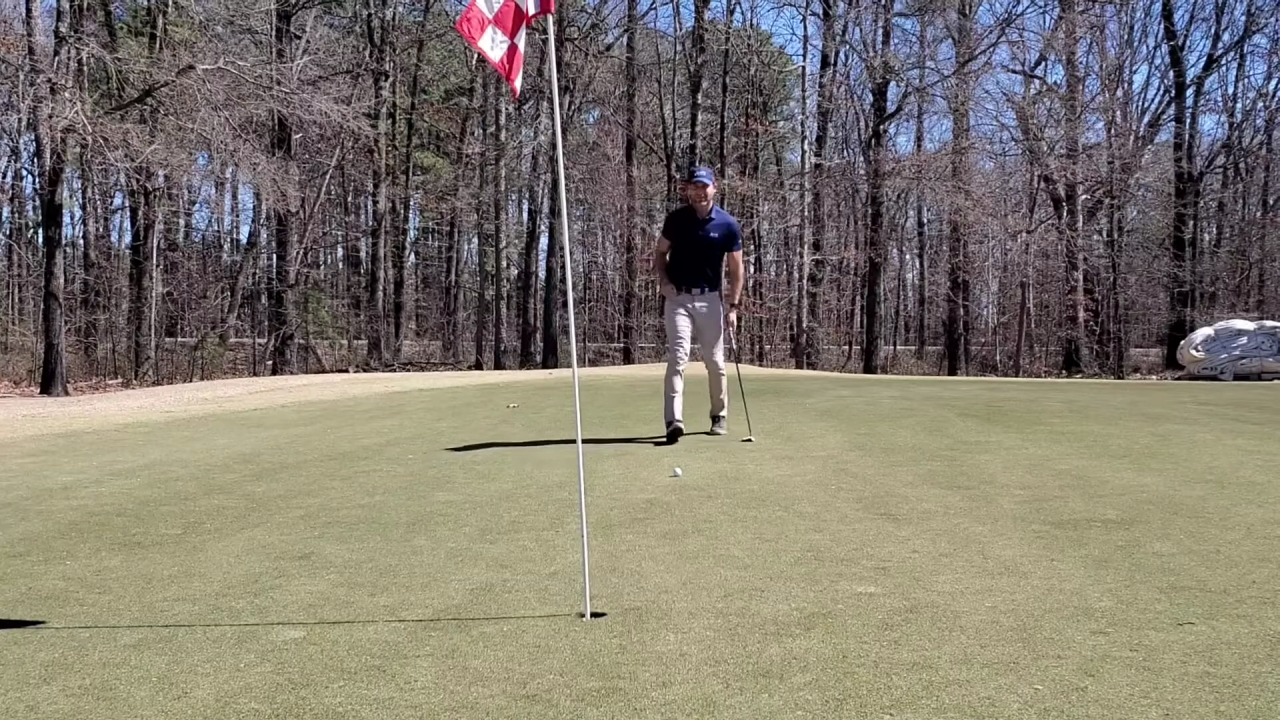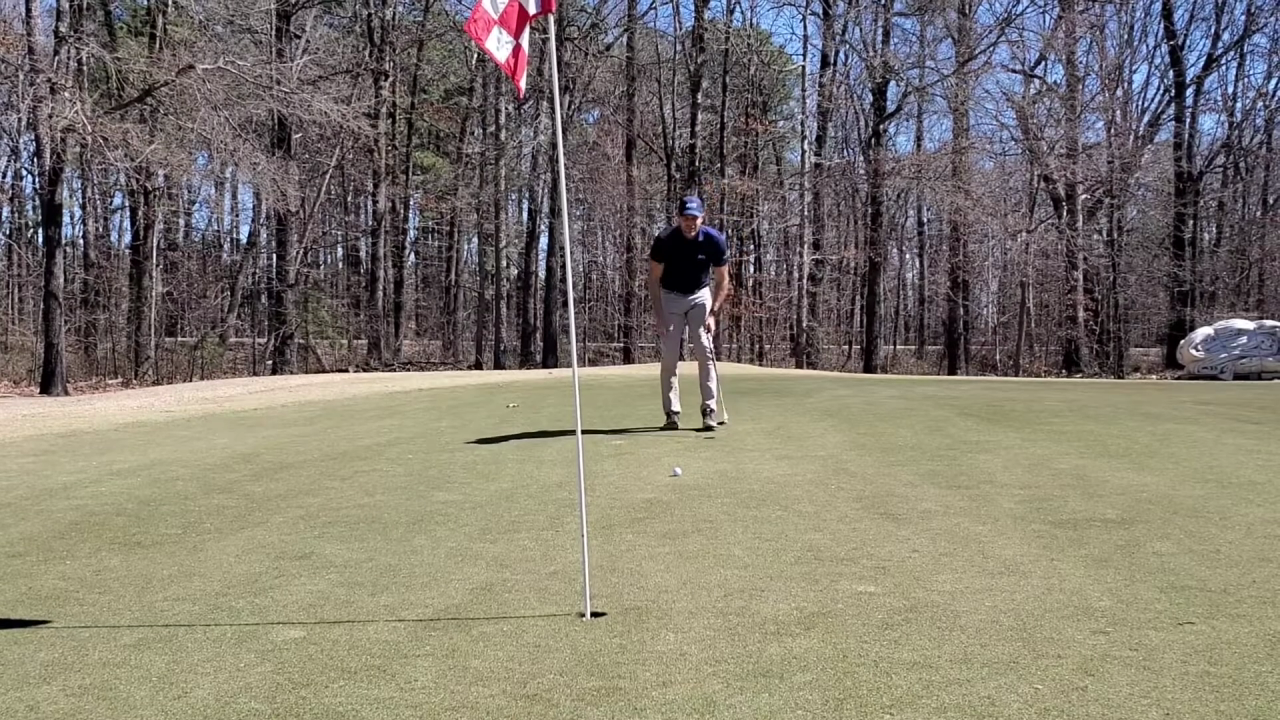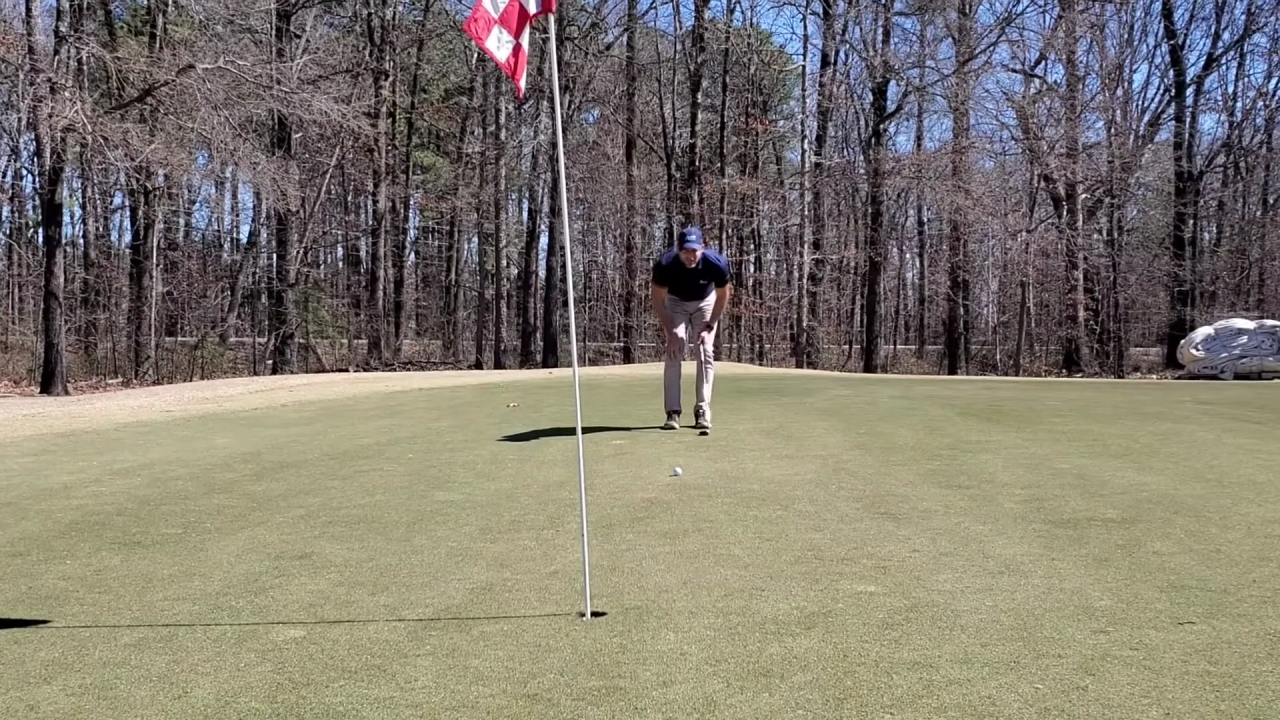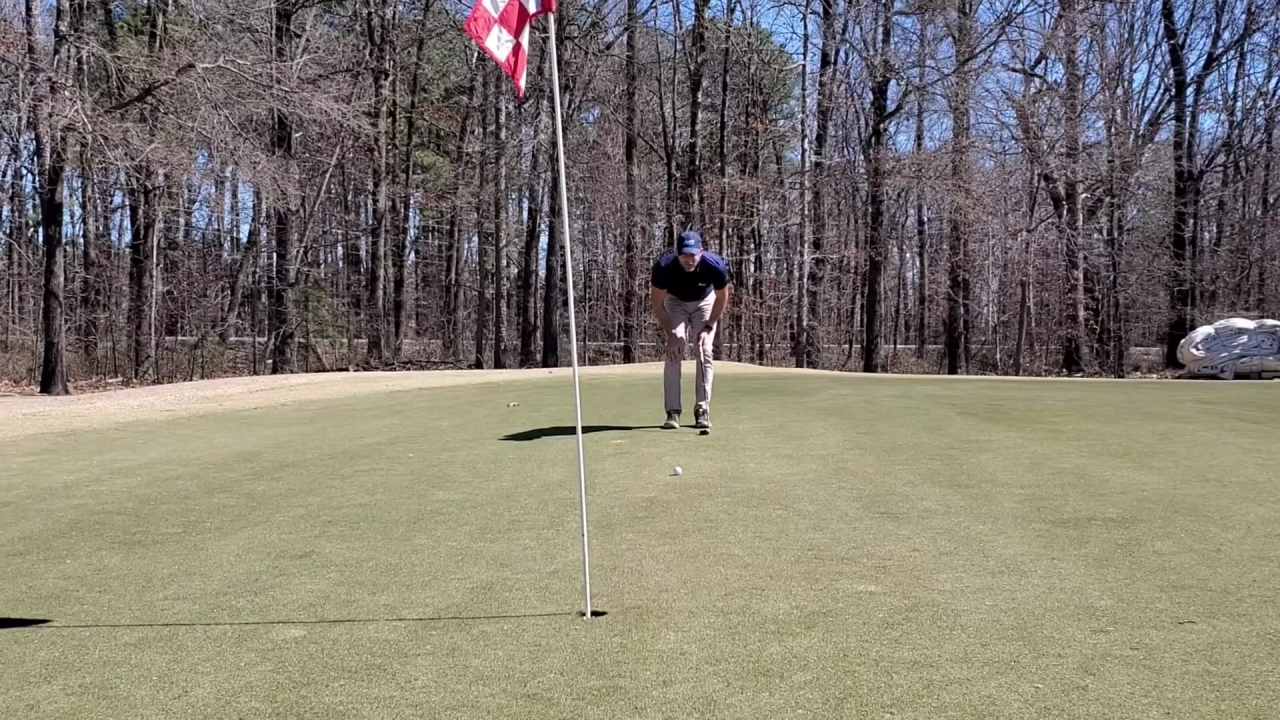
dt=0.7s
person 1, frame 1
left shoulder: (728, 224)
right shoulder: (675, 219)
left elbow: (736, 268)
right elbow: (660, 253)
left wrist: (733, 306)
right wrist: (664, 280)
left hip: (710, 299)
right hip: (678, 299)
left knee: (715, 362)
right knee: (678, 358)
left ankle: (719, 415)
right ankle: (674, 421)
person 1, frame 2
left shoulder: (715, 240)
right shoulder: (663, 241)
left elbow: (722, 280)
right elbow: (654, 279)
left wrist: (713, 313)
right wrist: (658, 315)
left hip: (701, 296)
right hip: (671, 297)
left knee: (705, 350)
right knee: (669, 356)
left ankle: (709, 409)
right ankle: (672, 412)
person 1, frame 3
left shoulder: (716, 263)
right shoulder: (664, 265)
left elbow: (723, 296)
right elbow: (658, 301)
left wrist: (709, 327)
right wrist: (671, 333)
left hip: (705, 302)
right hip: (675, 303)
left knee: (705, 352)
right knee: (673, 352)
left ankle: (703, 410)
right ankle: (673, 412)
person 1, frame 4
left shoulder: (715, 266)
right shoulder: (663, 267)
left elbow: (722, 297)
right elbow: (657, 302)
left wrist: (709, 327)
right wrist: (669, 334)
left hip: (705, 301)
right hip: (675, 302)
left knee: (705, 351)
right knee: (673, 351)
left ankle: (702, 410)
right ankle: (673, 411)
